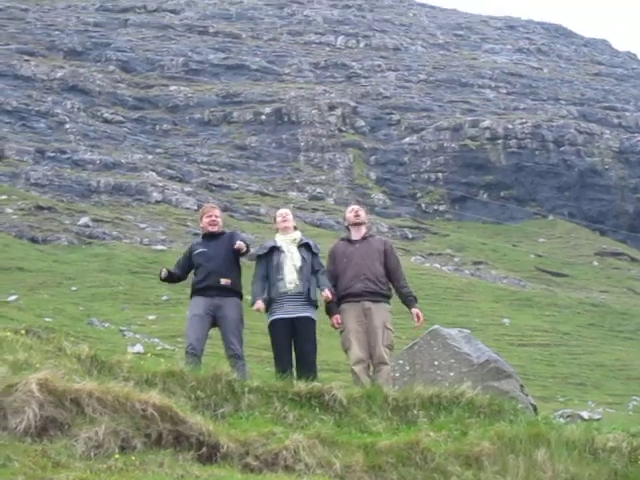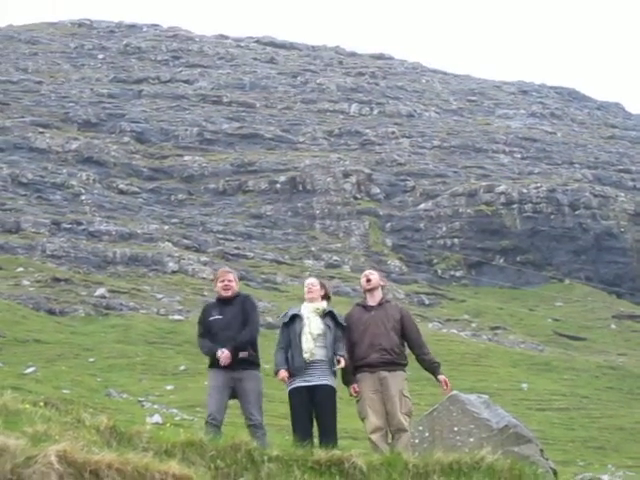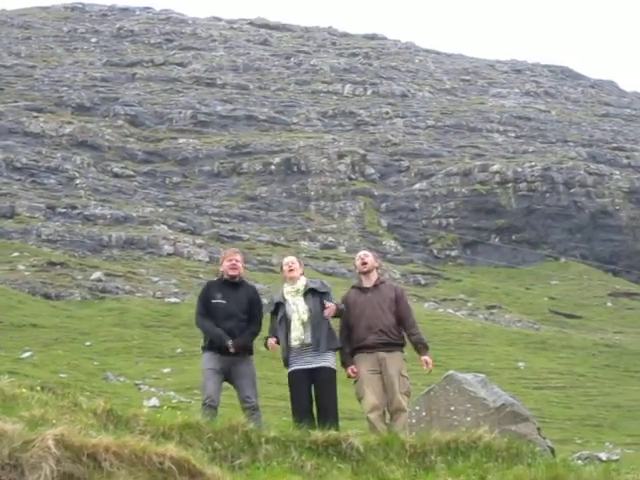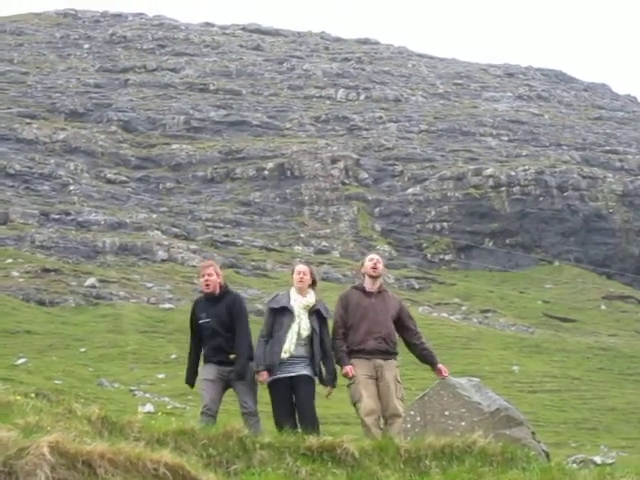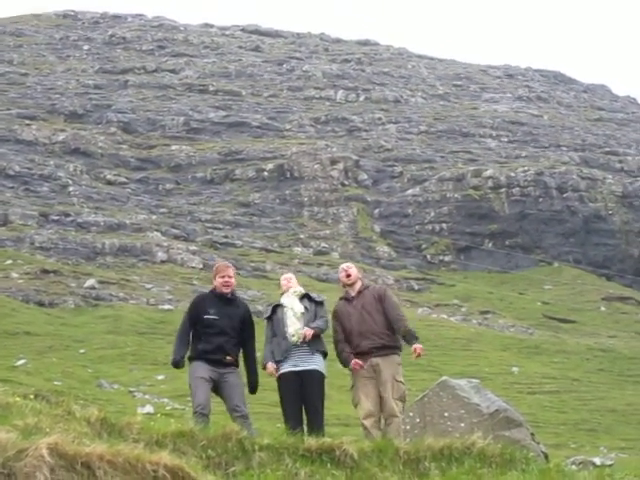
dt=1s
person 1, frame 1
left shoulder: (383, 245)
right shoulder: (337, 249)
left elbow: (397, 277)
right elbow: (330, 282)
left wrist: (412, 303)
right wrist: (333, 310)
left hip: (379, 305)
right hip: (350, 306)
left knee: (381, 357)
right knee: (357, 359)
person 1, frame 2
left shoulder: (398, 311)
right shoulder: (353, 315)
left elbow: (417, 343)
right elbow: (347, 349)
left wrist: (436, 370)
right wrist: (350, 380)
left hip: (395, 373)
right hip: (366, 376)
left knee: (400, 424)
right knee: (375, 427)
person 1, frame 3
left shoulder: (394, 291)
right shoulder: (349, 297)
left elbow: (409, 322)
right elbow: (344, 333)
left wrist: (422, 350)
right wrist: (347, 361)
left hip: (392, 354)
right hip: (364, 357)
left knee: (398, 404)
right knee: (372, 407)
person 1, frame 4
left shoulder: (394, 301)
right shoulder: (348, 297)
left elbow: (411, 333)
right elbow: (338, 333)
left wrist: (433, 361)
right wrist: (344, 361)
left hip: (387, 362)
right hip: (360, 361)
left knee: (394, 410)
right knee: (368, 411)
person 1, frame 5
left shoulder: (379, 293)
right shoulder: (339, 308)
left elbow: (396, 316)
right elbow: (339, 341)
left wrist: (413, 339)
right wrist: (348, 360)
left hip: (388, 358)
right hip: (361, 364)
left knee: (393, 410)
right knee: (367, 413)
person 2, frame 1
left shoulder: (231, 238)
right shoulder: (195, 247)
left elbow: (241, 246)
right elbow: (180, 271)
left wrist: (242, 246)
right wrist: (167, 274)
left hip: (229, 299)
right hip: (201, 299)
left knee: (235, 350)
right knee: (193, 348)
person 2, frame 2
left shoulder: (246, 301)
right shoulder: (209, 309)
left elbow: (252, 330)
right elbow: (202, 338)
left wrist: (232, 348)
right wrist: (215, 352)
left hip: (248, 369)
right hip: (219, 371)
left knee: (255, 420)
right knee: (213, 418)
person 2, frame 3
left shoulder: (250, 291)
right shoulder: (210, 287)
left elbow: (256, 324)
right elbow: (200, 318)
left wrist: (241, 343)
right wrist: (221, 339)
left hip: (242, 356)
right hip: (213, 354)
left knee: (250, 403)
right knee: (210, 400)
person 2, frame 4
left shoulder: (234, 299)
right shoulder: (198, 305)
left elbow: (243, 333)
right elbow: (195, 341)
left wrist: (241, 364)
right wrist: (191, 372)
left hip: (239, 365)
right hip: (212, 365)
left knee: (249, 409)
right knee: (207, 409)
person 2, frame 5
left shoulder: (242, 308)
right shoulder: (201, 301)
left elbow: (248, 344)
right elbow: (185, 329)
left wrist: (253, 378)
right wrist: (179, 354)
left hip: (229, 368)
right hip: (202, 364)
left knee: (240, 412)
right knee: (201, 409)
person 3, frame 1
left shoulder: (308, 245)
right shoulder: (268, 249)
left elbow: (319, 270)
right elbow: (259, 277)
left wrist: (325, 287)
right wrist: (258, 298)
left hip: (304, 308)
right hip: (278, 309)
left knee: (306, 354)
right knee: (282, 357)
person 3, frame 2
left shoulder: (331, 316)
right shoulder: (292, 316)
left elbow: (339, 340)
right elbow: (282, 346)
left wrist: (341, 355)
right wrist: (280, 367)
left hip: (324, 376)
right hip: (298, 376)
left knee: (327, 423)
right knee: (301, 426)
person 3, frame 3
left shoulder: (318, 288)
right shoulder: (279, 299)
left elbow: (332, 307)
right elbow: (275, 329)
left wrist: (335, 308)
right wrist: (270, 339)
left hip: (322, 355)
right hip: (296, 359)
left knee: (327, 404)
right knee: (300, 408)
person 3, frame 4
left shoulder: (318, 308)
right shoulder: (278, 302)
left elbow: (325, 344)
right elbow: (264, 336)
left wrist: (330, 378)
right wrist: (261, 367)
left hip: (304, 367)
right hip: (278, 368)
left knee: (307, 412)
right knee: (283, 417)
person 3, frame 5
left shoulder: (313, 300)
right shoulder: (275, 310)
left elbow: (324, 320)
right elbow: (269, 339)
left wrist: (312, 328)
right wrist: (268, 360)
left hip: (311, 358)
right hip: (286, 361)
left knee: (314, 408)
right knee: (291, 411)
